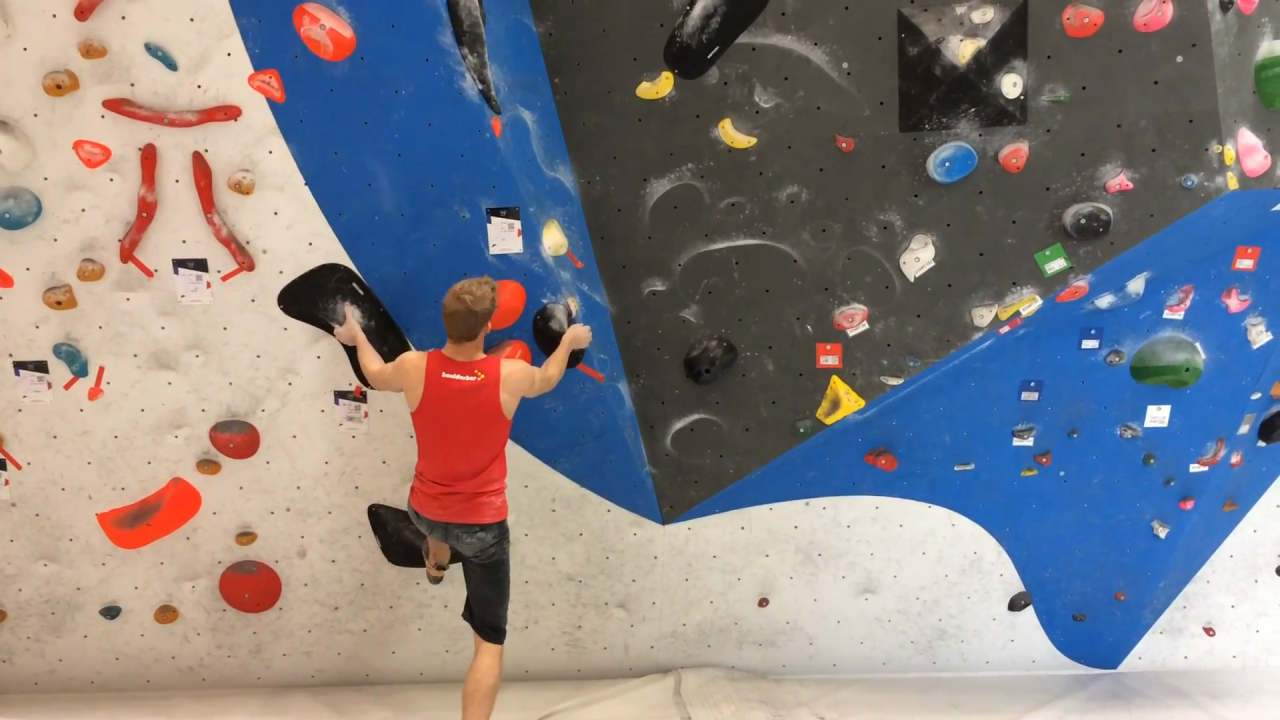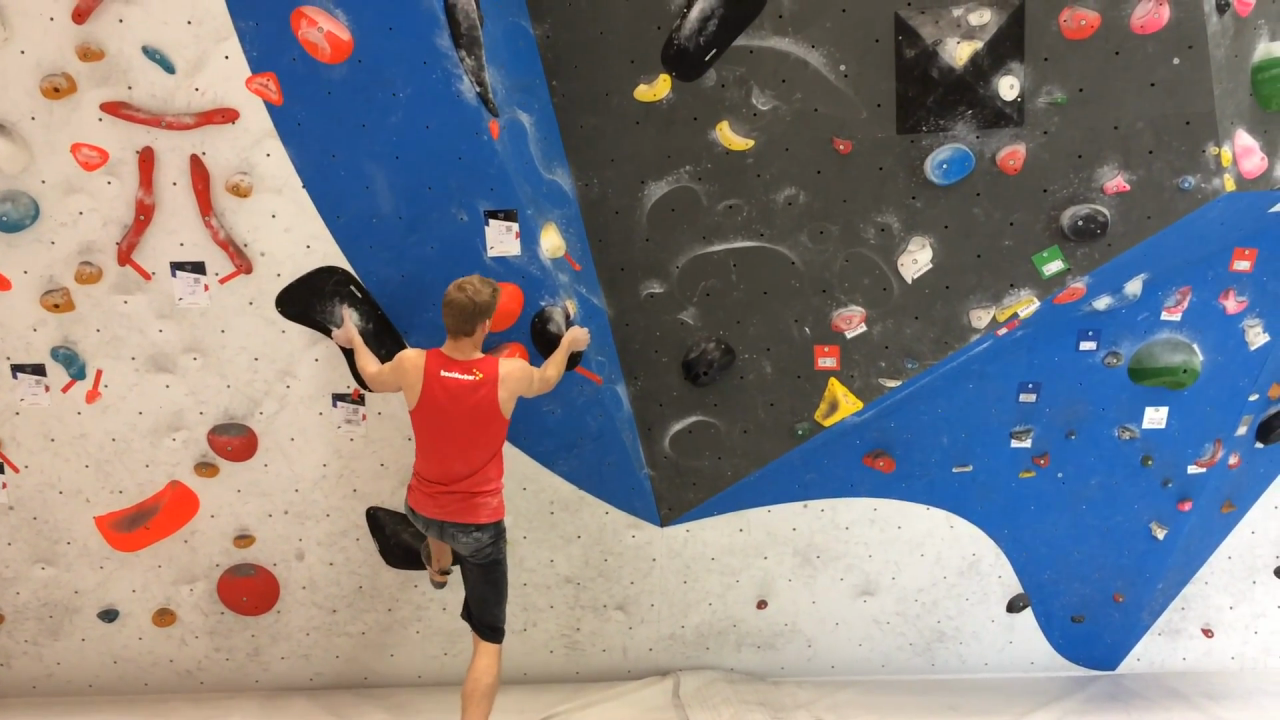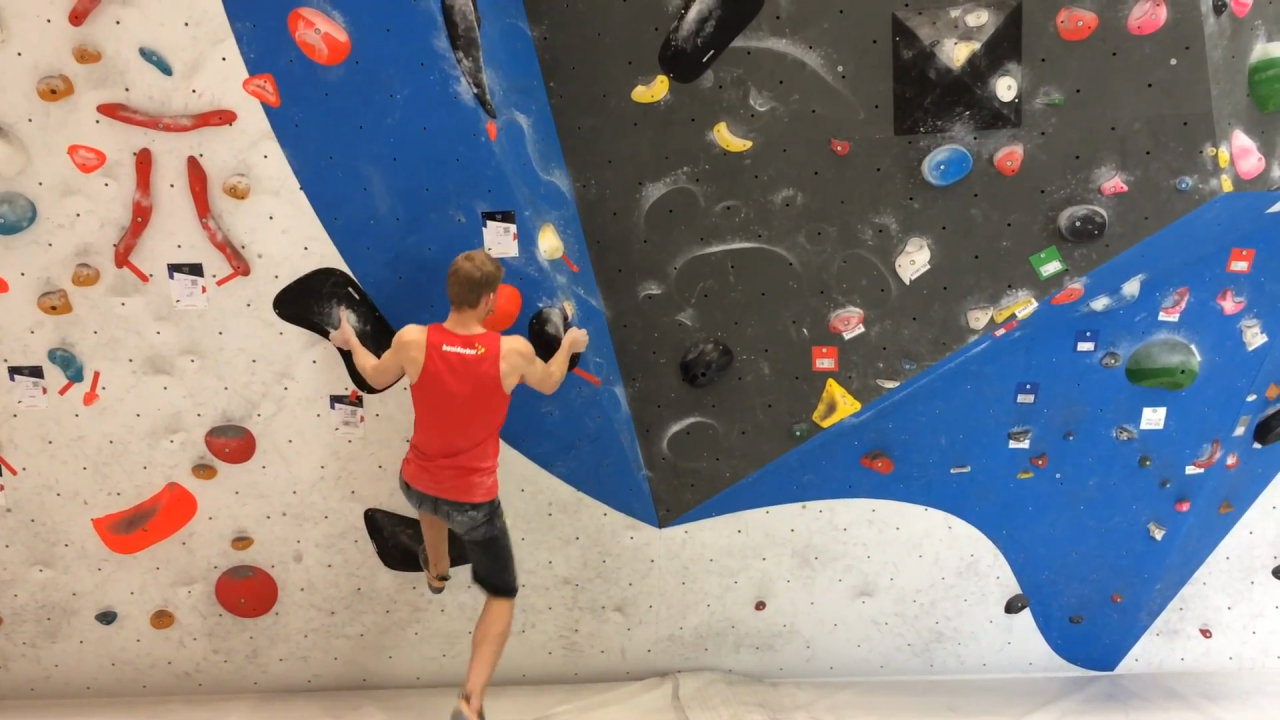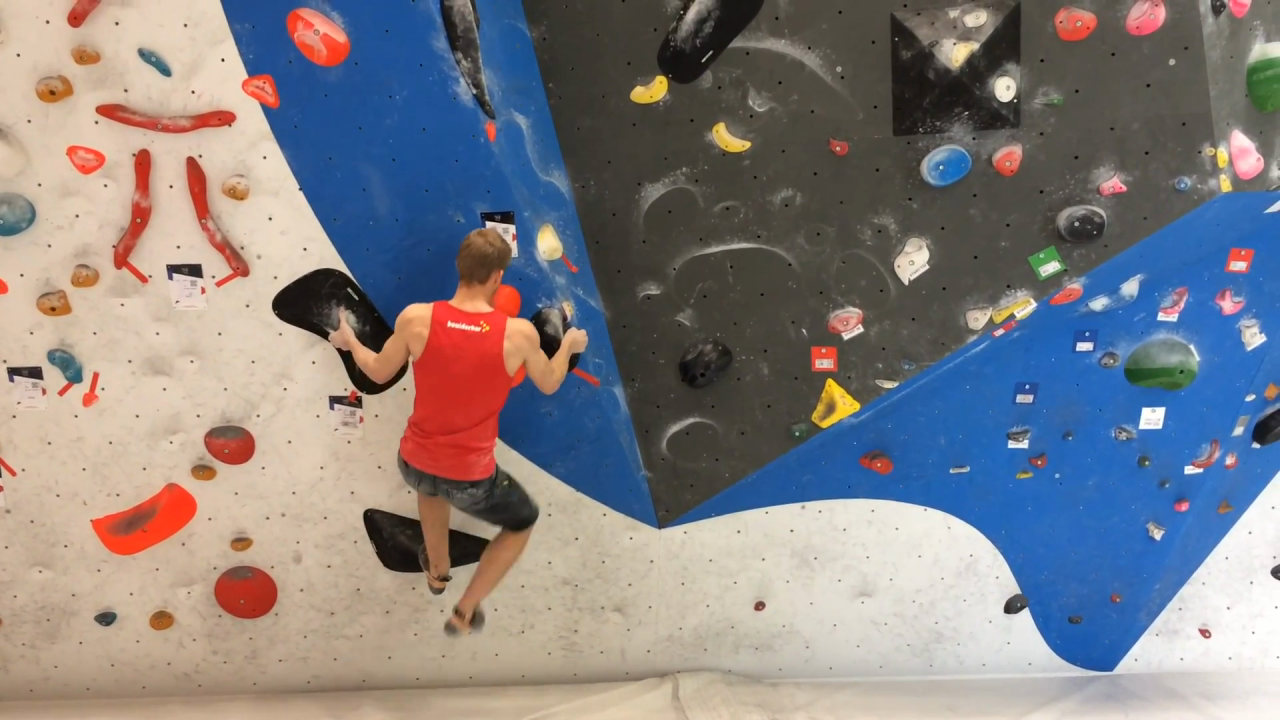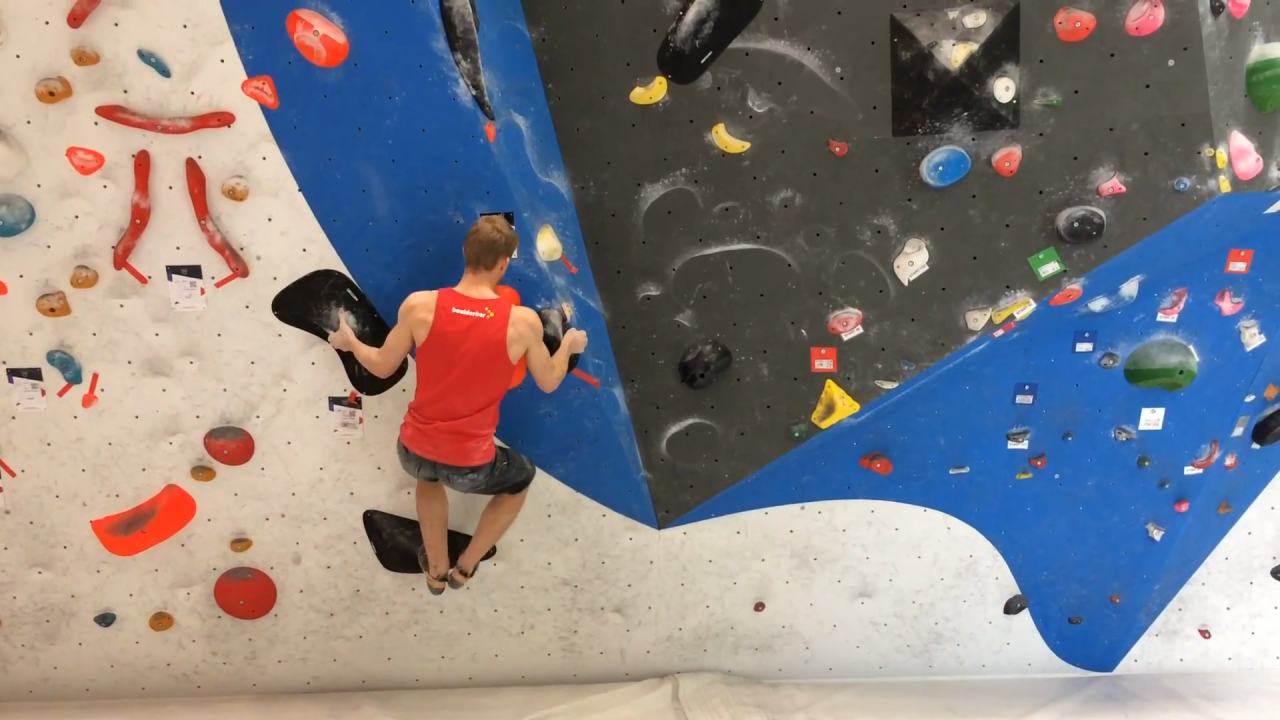
dt=0.2s
person 1, frame 1
left shoulder: (412, 368)
right shoulder: (511, 375)
left elbow: (376, 375)
right elbow: (547, 379)
left wrist: (356, 336)
right wrist: (569, 341)
left hip: (425, 511)
right hip: (483, 523)
right knee: (489, 642)
left ankle: (437, 560)
person 1, frame 2
left shoulder: (411, 365)
right shoulder: (509, 374)
left elbow: (374, 378)
right elbow: (546, 381)
left wrist: (353, 338)
right wrist: (569, 343)
left hip: (421, 509)
right hip: (479, 522)
right knee: (488, 639)
left ankle: (440, 565)
person 1, frame 3
left shoulder: (411, 341)
right shoulder: (513, 352)
left elbow: (376, 376)
right elbow: (548, 382)
left wrist: (350, 340)
right wrist: (569, 344)
left hip: (415, 486)
right hip: (474, 500)
right knee: (501, 596)
left ankle: (437, 570)
person 1, frame 4
left shoulder: (415, 320)
right shoulder: (519, 334)
left elbow: (379, 372)
right elbow: (549, 384)
left wrist: (349, 342)
right wrist: (569, 346)
left hip: (413, 464)
right hip: (471, 479)
right knee: (522, 522)
left ankle: (437, 572)
right ankle: (465, 611)
person 1, frame 5
left shoulder: (418, 307)
right shoulder: (523, 322)
left elbow: (382, 367)
right elbow: (549, 382)
left wrist: (349, 342)
right wrist: (569, 345)
left hip: (414, 450)
right hip: (470, 463)
left knee: (430, 476)
right knee: (520, 481)
left ankle: (436, 572)
right ankle: (465, 568)
